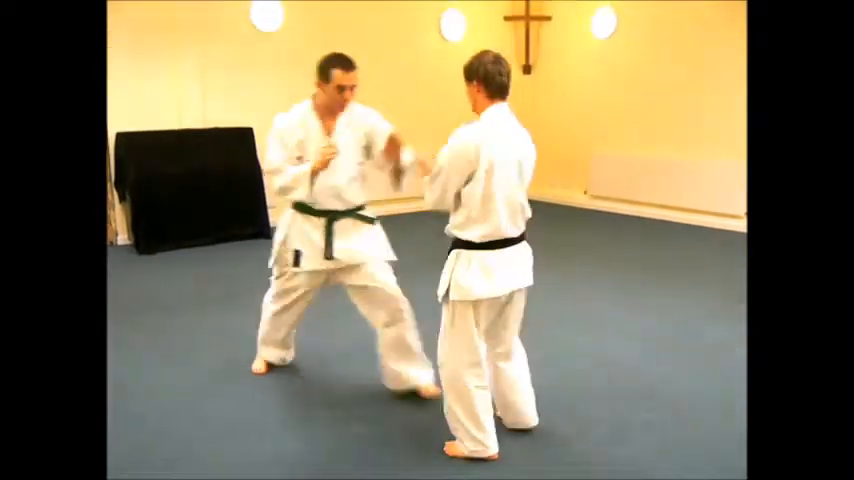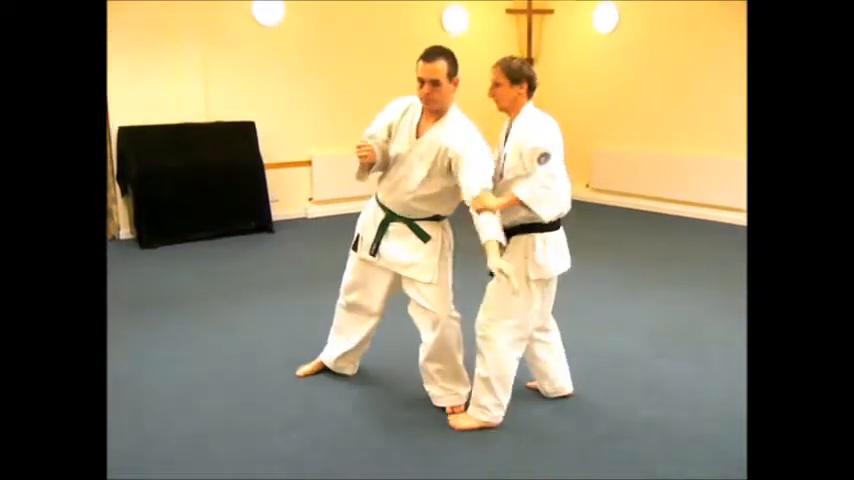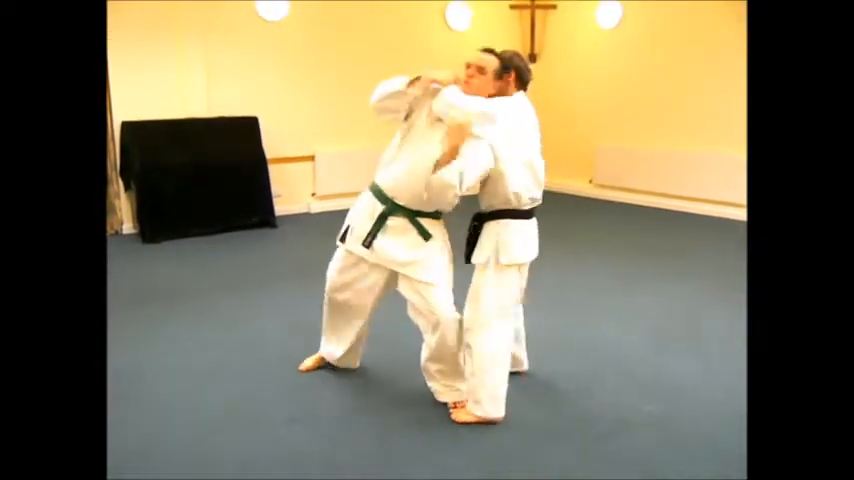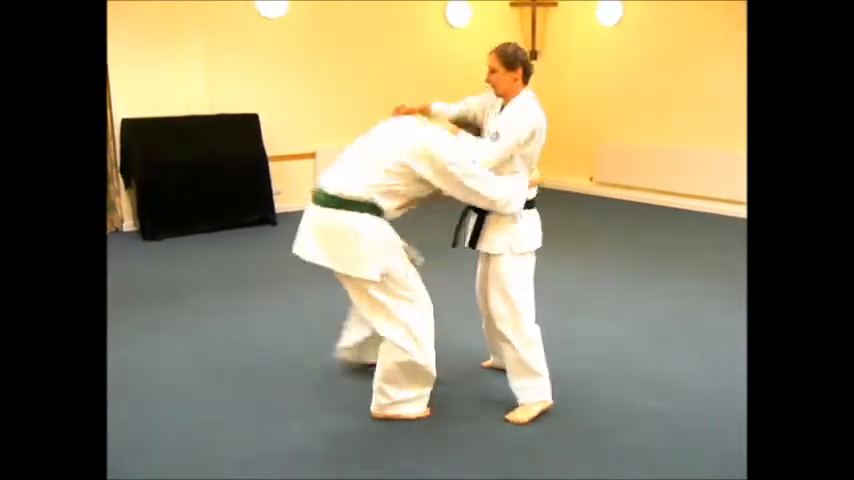
dt=0.7s
person 1, frame 1
left shoulder: (469, 138)
right shoulder: (522, 138)
left elbow: (440, 195)
left wrist: (433, 172)
right wrist: (441, 170)
left hip: (476, 259)
right hip: (514, 254)
left knee: (459, 356)
right knee: (503, 343)
left ankle: (476, 441)
right ankle: (519, 412)
person 1, frame 2
left shoulder: (538, 126)
right shoulder: (515, 127)
left elbow: (547, 181)
right elbow: (508, 178)
left wrist: (502, 201)
right wrist: (484, 198)
left hip: (533, 243)
right hip: (540, 239)
left knee: (498, 325)
right knee: (536, 318)
left ankle: (486, 410)
right ankle: (555, 382)
person 1, frame 3
left shoulder: (508, 111)
right shoulder: (516, 114)
right elbow: (485, 160)
left hip: (505, 230)
right hip: (516, 225)
left knee: (485, 316)
right knee: (503, 306)
left ankle: (485, 404)
right ankle: (512, 359)
person 1, frame 4
left shoulder: (526, 113)
right shoulder: (498, 102)
right elbow: (462, 111)
right wrist: (424, 109)
left hip: (511, 223)
right hip: (497, 217)
left knee: (511, 309)
right knee: (489, 297)
left ankle: (536, 393)
right ankle: (504, 357)
person 2, frame 1
left shoulder: (364, 119)
right shoulder: (288, 124)
left elbow: (398, 160)
right elbow: (281, 182)
left wrist: (397, 155)
right wrist: (313, 168)
left hip: (355, 227)
right hip: (306, 225)
left knee: (389, 302)
right knee: (285, 296)
left ankle: (412, 375)
right ankle: (271, 352)
person 2, frame 2
left shoulder: (463, 137)
right shoulder: (399, 109)
left elbow: (481, 194)
right elbow: (378, 158)
left wrist: (493, 249)
right wrist: (369, 157)
left hip: (425, 235)
right hip: (379, 219)
left knee: (437, 315)
right knee: (357, 295)
left ankle: (450, 391)
right ankle: (336, 357)
person 2, frame 3
left shoulder: (480, 138)
right shoulder: (433, 98)
right elbow: (382, 100)
left wrist: (453, 149)
right wrist: (425, 81)
left hip: (420, 231)
right hip: (374, 210)
left knee: (439, 314)
right knee: (343, 288)
left ankle: (451, 387)
right ankle: (336, 351)
person 2, frame 4
left shoulder: (406, 124)
right shoulder: (440, 145)
right elbow: (487, 191)
left wrist: (413, 195)
right wrist: (528, 179)
left hip: (325, 215)
right hip: (352, 225)
left knee: (372, 291)
right knee: (409, 310)
left ankle: (361, 349)
right ankle: (396, 400)
